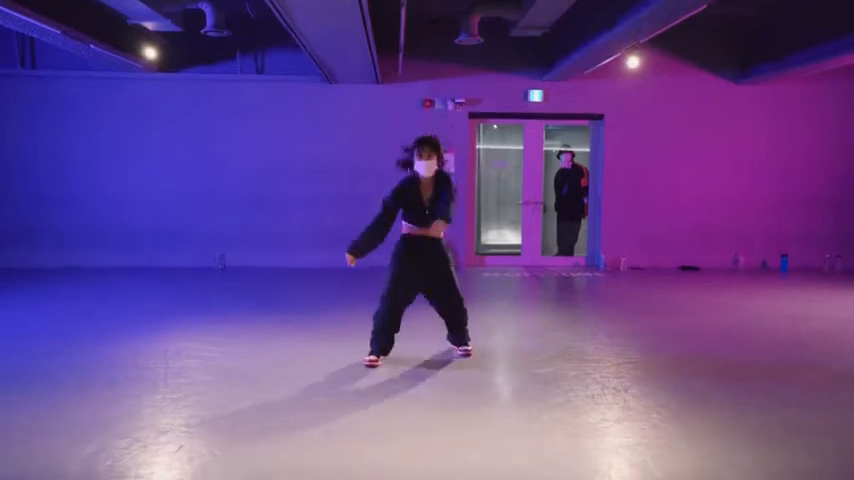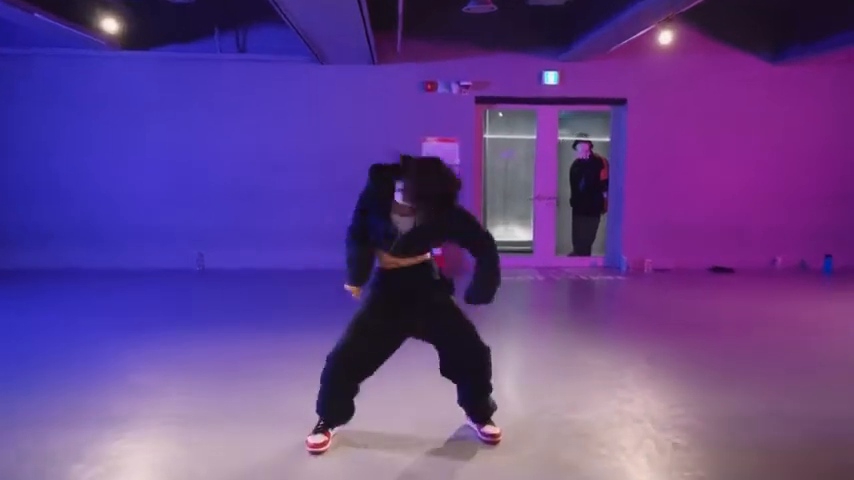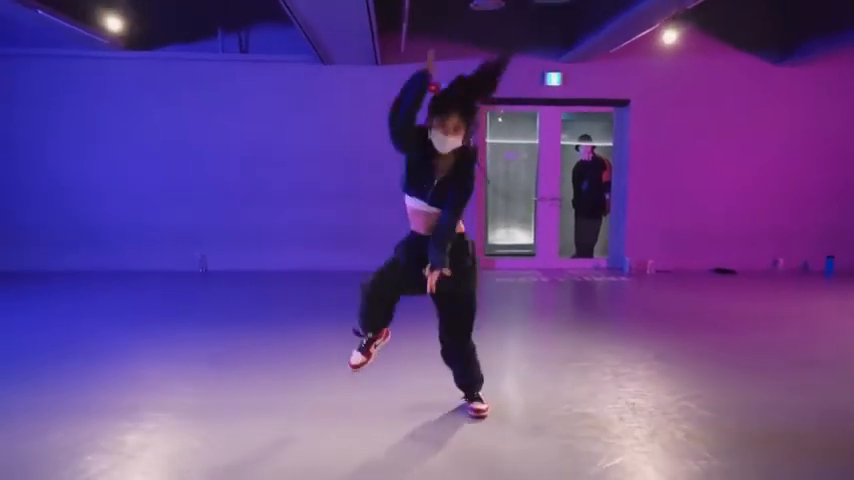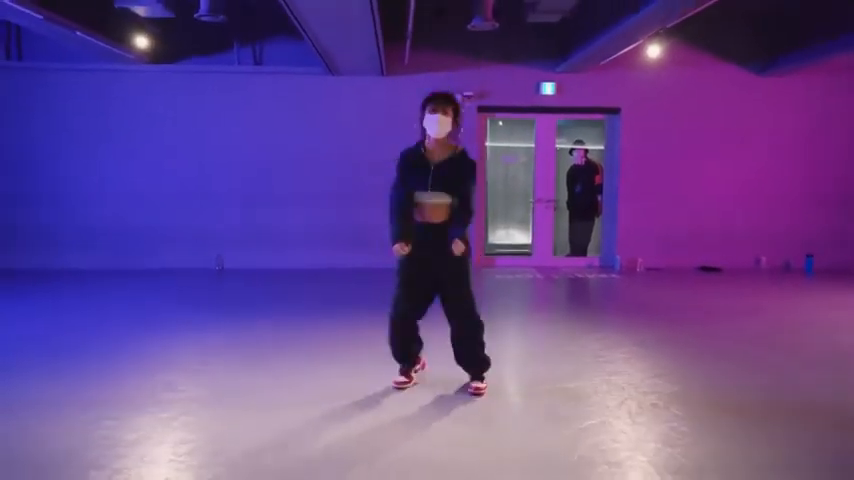
dt=0.7s
person 1, frame 1
left shoulder: (443, 182)
right shoulder: (404, 188)
left elbow: (447, 204)
right elbow: (383, 221)
left wrist: (442, 218)
right wrist: (357, 249)
left hip: (434, 251)
right hip: (408, 249)
left knee: (452, 303)
right knee: (392, 301)
left ankle: (460, 339)
right ankle: (379, 348)
person 1, frame 2
left shoulder: (448, 215)
right shoulder: (377, 189)
left elbow: (485, 248)
right elbow: (357, 237)
left wrist: (481, 291)
right wrist: (355, 275)
left hip: (425, 289)
right hip: (386, 294)
left knee: (472, 353)
right knee: (344, 361)
left ankle: (478, 413)
right ankle: (328, 420)
person 1, frame 3
left shoulder: (464, 165)
right shoulder: (416, 144)
left elbow: (449, 216)
right elbow: (398, 126)
left wrist: (439, 261)
right wrist: (422, 78)
left hip: (451, 247)
right hip: (416, 244)
left knee: (456, 329)
right knee: (377, 290)
left ankle: (471, 389)
right ankle: (373, 332)
person 1, frame 4
left shoulder: (462, 162)
right shoulder: (409, 157)
left elbow: (465, 204)
right elbow: (399, 200)
left wrist: (459, 235)
right wrist: (399, 236)
left hip: (449, 239)
right hip: (416, 239)
left knee: (461, 308)
right knee: (403, 310)
left ankle: (476, 370)
right ankle: (410, 363)
person 2, frame 1
left shoulder: (580, 170)
right shoulder: (560, 172)
left elbow: (585, 191)
left wrist: (584, 207)
left hip: (575, 210)
right hip: (562, 209)
left knee: (570, 237)
right knee: (562, 238)
person 2, frame 2
left shoulder: (599, 162)
right shoulder: (576, 164)
left elbow: (604, 185)
left wrist: (603, 203)
left hip: (593, 205)
right hip: (578, 205)
left knee: (587, 235)
right knee: (578, 236)
left ankle: (583, 255)
right ankle: (578, 255)
person 2, frame 3
left shoulder: (602, 163)
right shoulder: (579, 165)
left elbow: (607, 187)
left wrist: (606, 204)
left hip: (595, 207)
right hip: (581, 207)
left knee: (590, 237)
right knee: (580, 238)
left ankle: (586, 258)
right ankle: (581, 257)
person 2, frame 4
left shoulder: (594, 167)
right shoulder: (572, 170)
left elbow: (599, 189)
left wrist: (599, 206)
right wrist: (570, 203)
left hip: (588, 209)
right hip: (575, 208)
left knee: (583, 237)
right knee: (574, 237)
left ankle: (579, 256)
right ankle: (575, 256)
